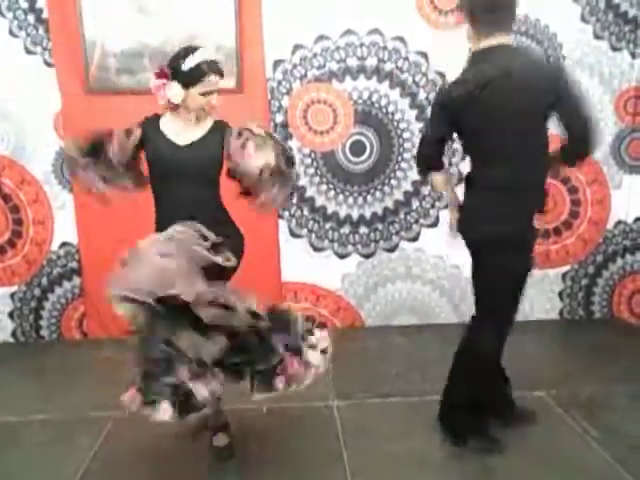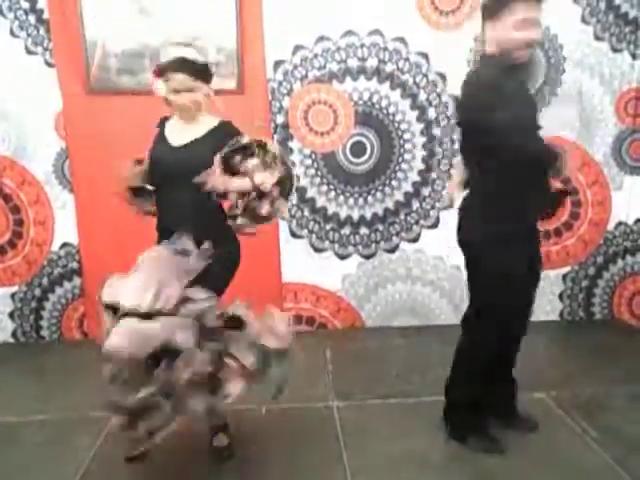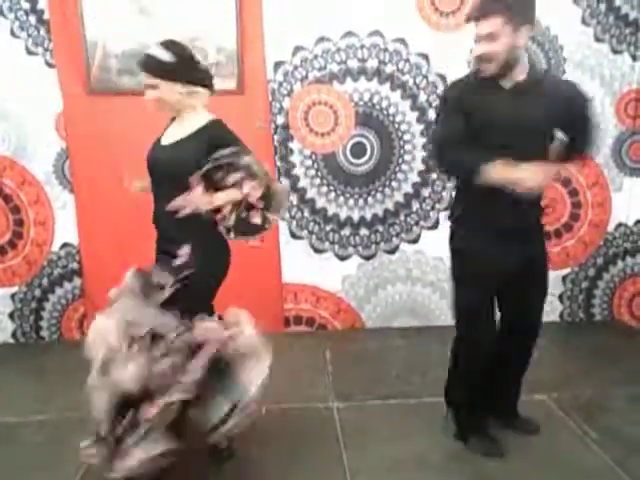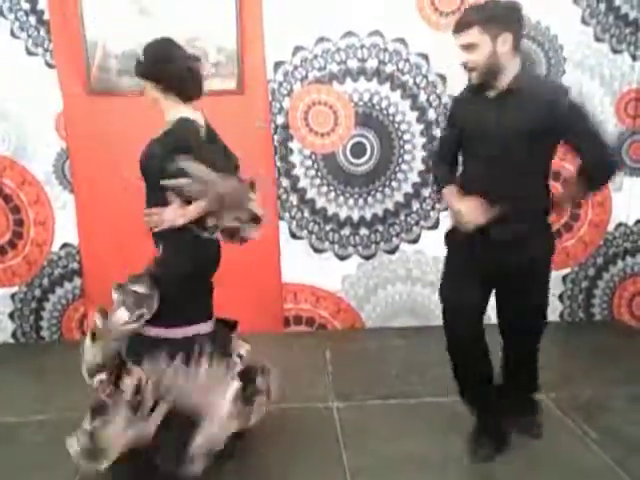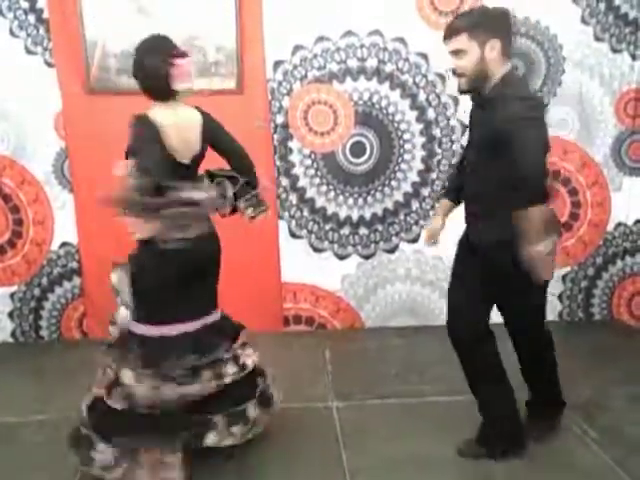
dt=0.1s
person 1, frame 1
left shoulder: (456, 90)
right shoulder: (542, 74)
left elbow: (427, 159)
right elbow: (583, 141)
left wrist: (449, 191)
right wrist: (552, 162)
left hip: (486, 220)
right hip: (506, 226)
left knee: (494, 317)
right knee: (492, 322)
left ankle: (492, 399)
right ankle: (460, 419)
person 1, frame 2
left shoulder: (502, 82)
right shoulder: (493, 85)
right elbow: (523, 149)
right wrist: (550, 157)
left hip: (509, 226)
right hip: (496, 229)
left knee: (509, 320)
right knee: (489, 323)
left ankle: (496, 402)
right ankle: (463, 418)
person 1, frame 3
left shoulder: (559, 94)
right shoulder: (461, 93)
left elbow: (581, 143)
right elbow: (448, 158)
left wrist: (546, 171)
right wrist: (511, 173)
left hip: (525, 235)
right hip: (476, 237)
left knee: (522, 327)
right knee: (475, 329)
left ankle: (499, 404)
right ankle: (467, 417)
person 1, frame 4
left shoulder: (550, 99)
right shoulder: (465, 104)
left elbow: (601, 163)
right elbow: (443, 162)
left wrist: (562, 198)
right wrist: (456, 201)
left hip: (526, 241)
right hip: (471, 240)
left knee: (522, 332)
right knee: (461, 327)
left ankle: (517, 405)
right ankle: (490, 418)
person 1, frame 5
left shoulder: (515, 104)
right shoulder: (487, 101)
left elbow: (533, 176)
left wrist: (536, 242)
right wrist: (442, 208)
left hip: (515, 246)
right hip: (483, 239)
left knee: (528, 330)
right knee: (465, 327)
left ankle: (505, 431)
right ankle: (524, 417)
person 2, frame 1
left shoulder: (221, 133)
right shoulder: (152, 127)
left elbow: (266, 178)
right elbow: (116, 163)
left wrist: (258, 156)
right wrist: (115, 147)
left hip: (215, 242)
right hip: (167, 245)
right ankle: (214, 416)
person 2, frame 2
left shoulder: (225, 133)
right shoulder: (163, 129)
left wrist: (240, 182)
right wrist: (141, 179)
left hip: (211, 248)
right ankle: (215, 420)
person 2, frame 3
left shoulder: (214, 133)
right shoulder: (171, 127)
left wrist: (220, 200)
right wrist: (155, 187)
left hip: (199, 249)
right hip: (174, 249)
person 2, frame 4
left shoulder: (181, 130)
right shoulder: (195, 126)
left elbow: (229, 184)
right elbow: (232, 174)
left wrist: (187, 212)
left hip: (182, 253)
right hip: (185, 251)
left knee: (162, 338)
right knee: (192, 331)
person 2, frame 5
left shoulder: (144, 125)
right shoulder: (202, 120)
left elbow: (143, 187)
right elbow: (246, 168)
left wrist: (144, 220)
left hip: (160, 249)
right hip: (202, 243)
left knee: (150, 339)
right knee: (203, 326)
left ankle: (151, 444)
right ankle: (228, 417)
